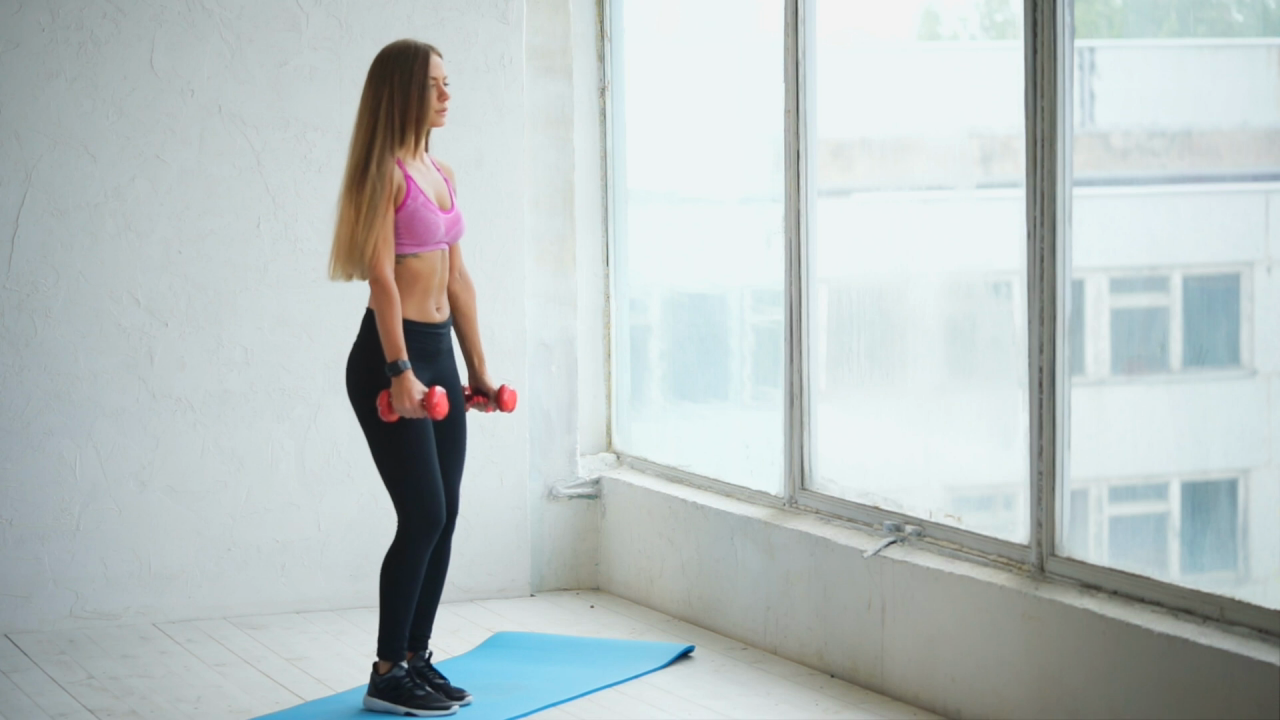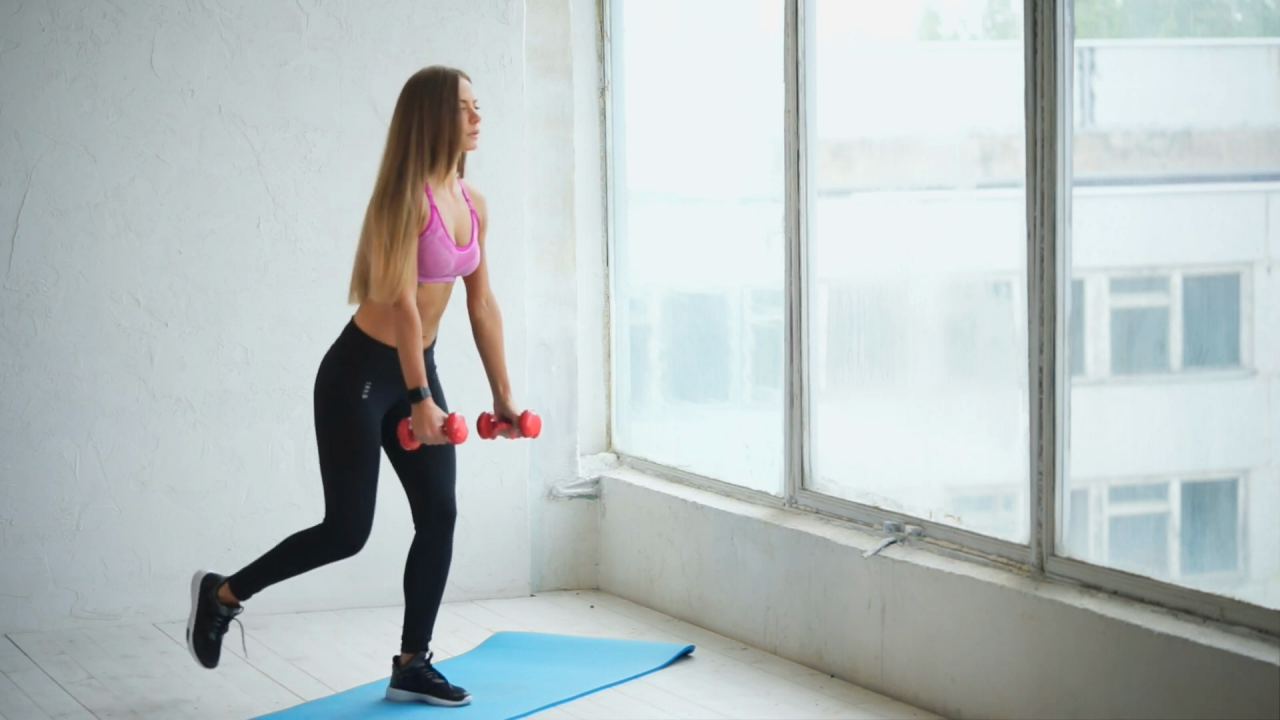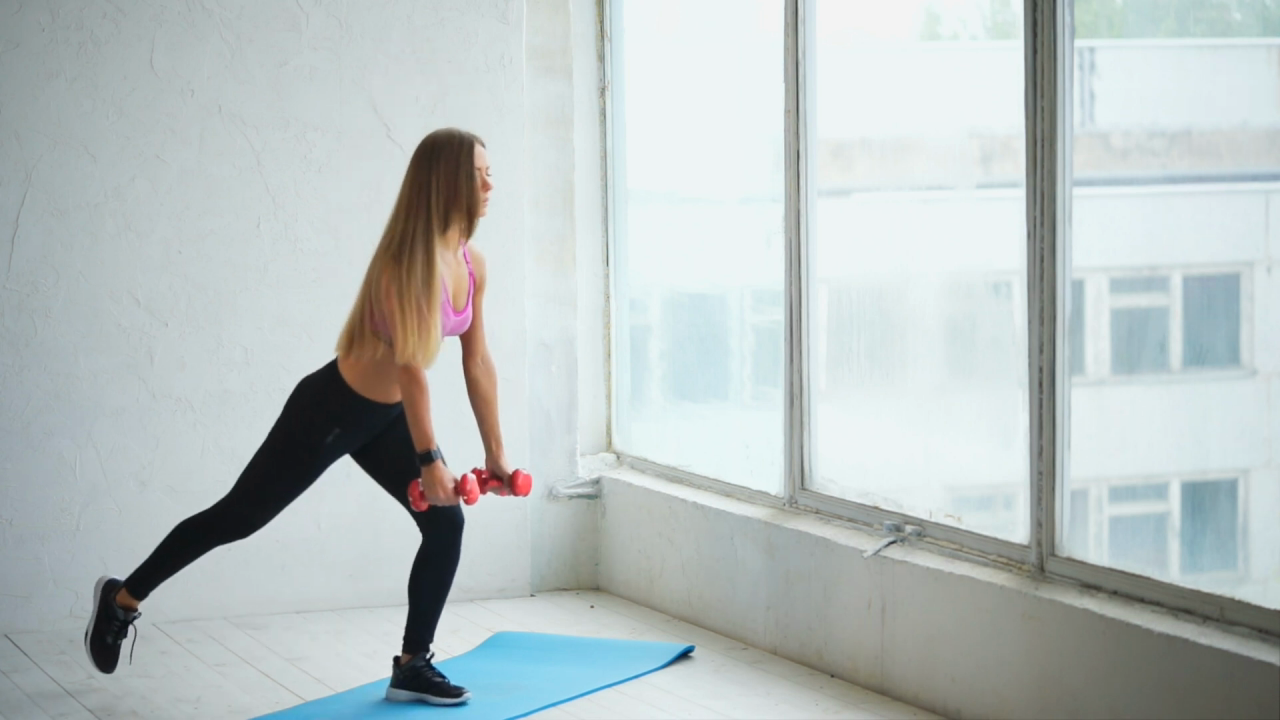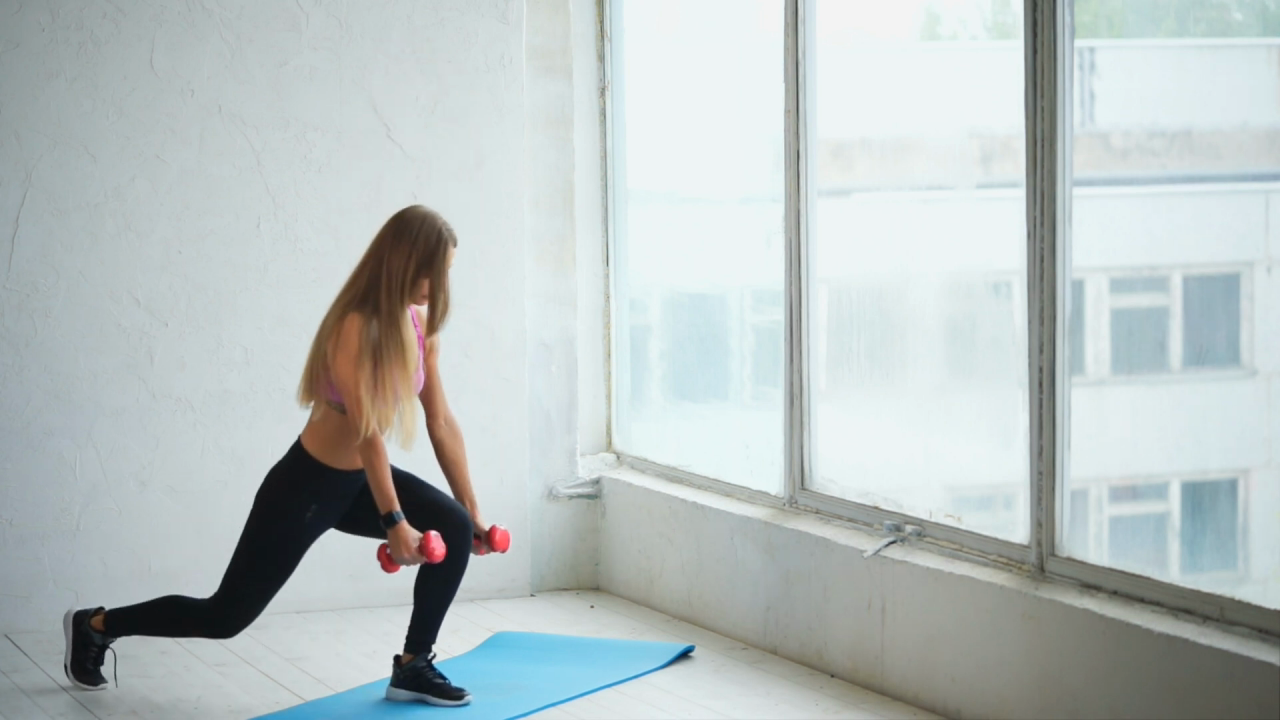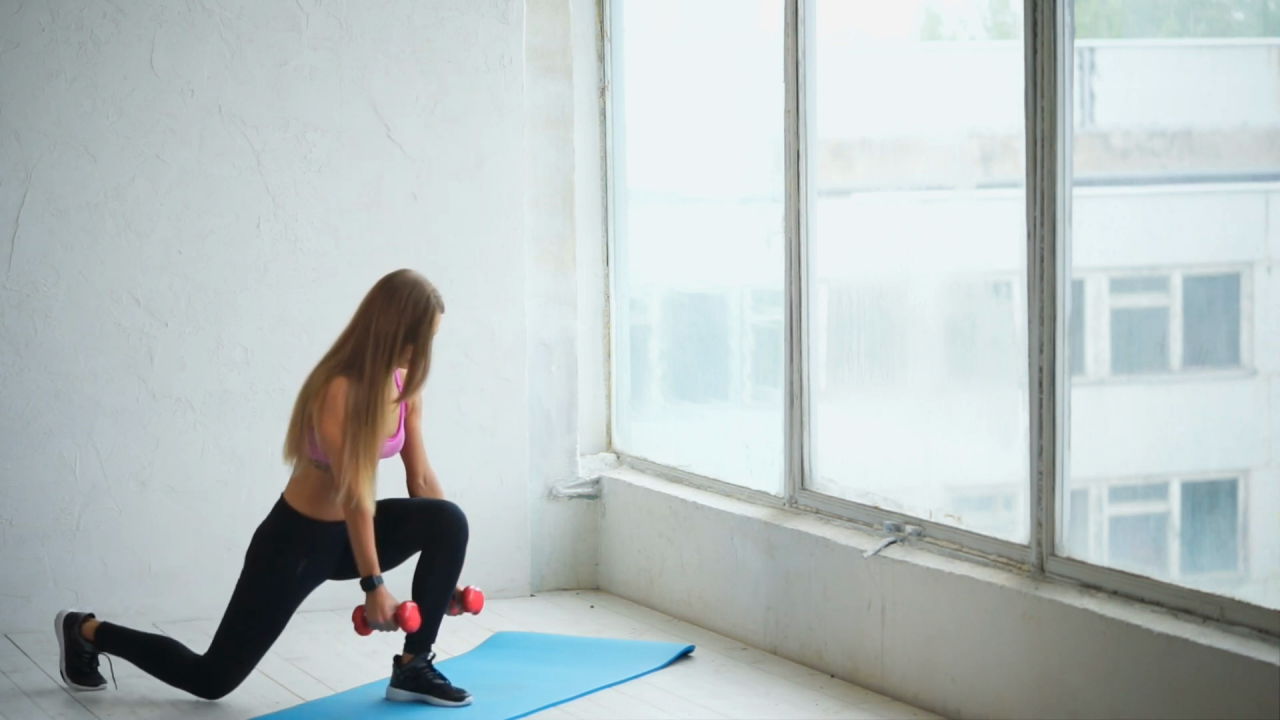
dt=0.7s
person 1, frame 1
left shoulder: (440, 173)
right shoulder: (381, 173)
right elbow: (380, 277)
left wrist: (476, 369)
right wrist: (399, 372)
left hip: (436, 352)
right hip: (387, 357)
left knee: (443, 517)
right knee: (422, 516)
left ankle: (415, 659)
person 1, frame 2
left shoulder: (473, 202)
right shoulder: (408, 199)
left elbow: (482, 304)
right elbow: (402, 303)
left wrist: (503, 394)
right wrist: (419, 400)
left hip: (417, 369)
right hip: (361, 372)
left knee: (440, 518)
right knee: (348, 530)
left ankle: (412, 664)
right ankle: (224, 594)
person 1, frame 3
left shoulder: (473, 263)
right shoulder: (408, 260)
left elbow: (477, 362)
right elbow: (410, 366)
left wrist: (495, 453)
right wrist: (429, 459)
left hip: (384, 416)
right hip: (330, 409)
left knee: (447, 522)
right knee: (235, 518)
left ankle: (412, 667)
right ankle: (121, 598)
person 1, frame 4
left shoulder: (420, 326)
right shoulder: (353, 328)
left elbow: (442, 423)
right elbow: (367, 433)
left wrist: (472, 510)
right wrist: (393, 521)
left hip: (356, 481)
right hip: (306, 485)
left knee: (453, 531)
right knee: (227, 615)
left ankle: (413, 666)
right ankle: (94, 626)
person 1, frame 5
left shoulder: (404, 385)
right shoulder: (339, 391)
left elbow: (422, 478)
right elbow: (353, 494)
left wrist: (448, 574)
right wrist: (373, 584)
left hip: (344, 533)
right hip: (295, 540)
left knee: (448, 521)
right knee: (212, 680)
left ankle: (412, 668)
right ankle: (87, 633)
